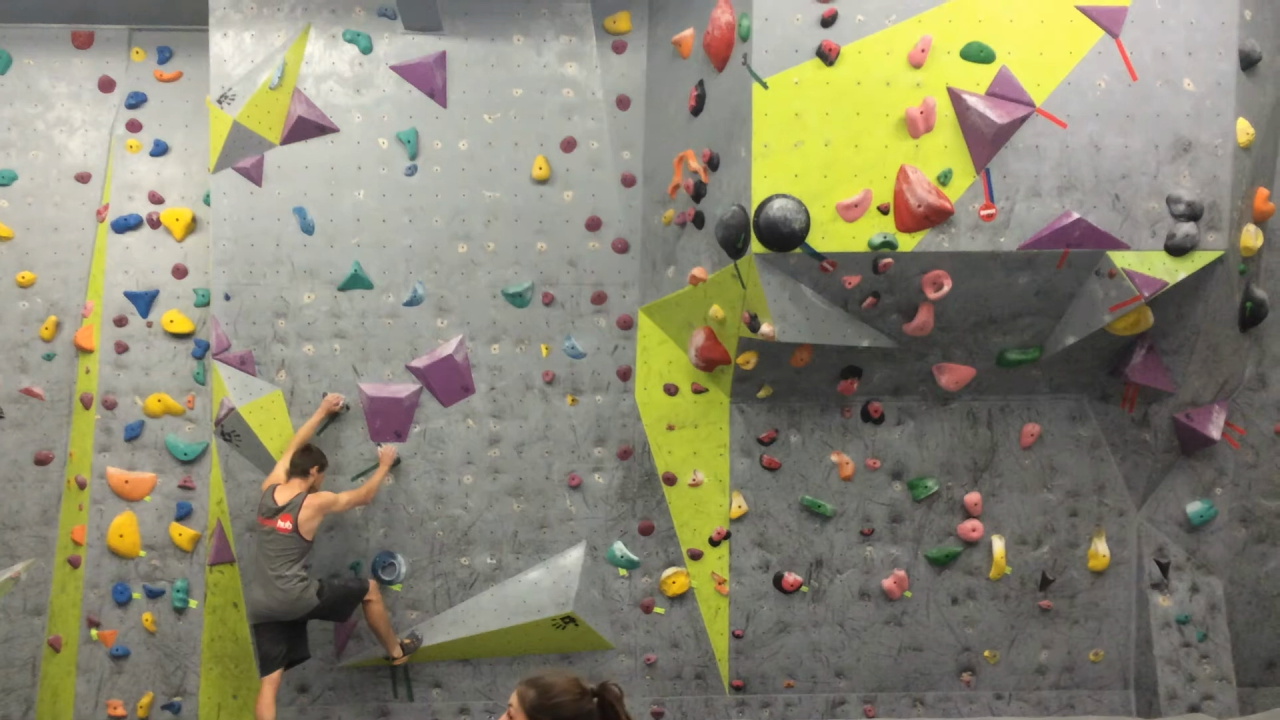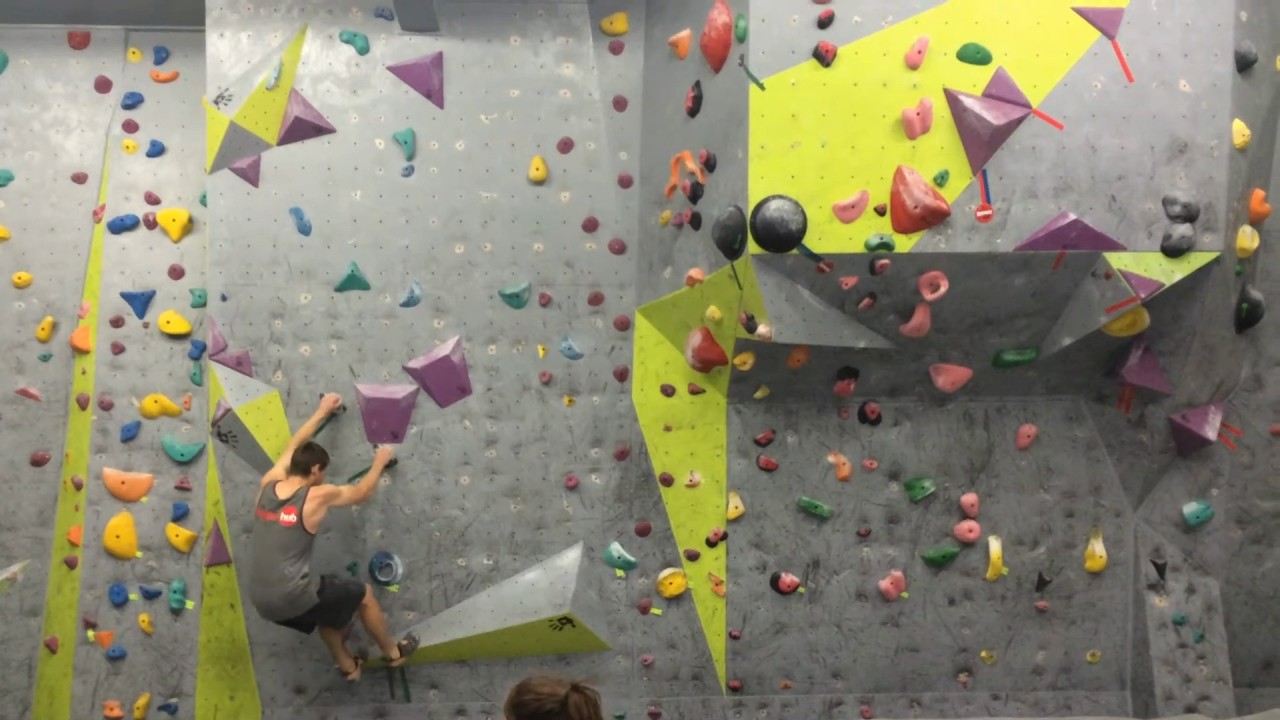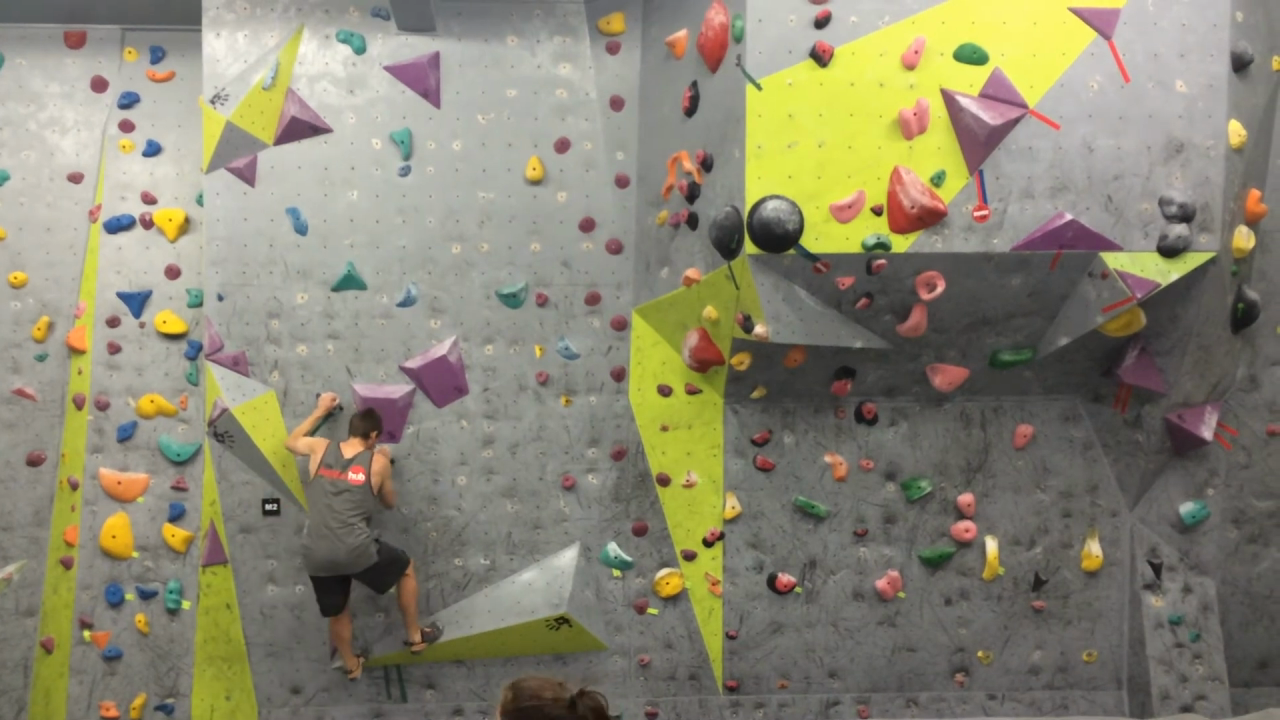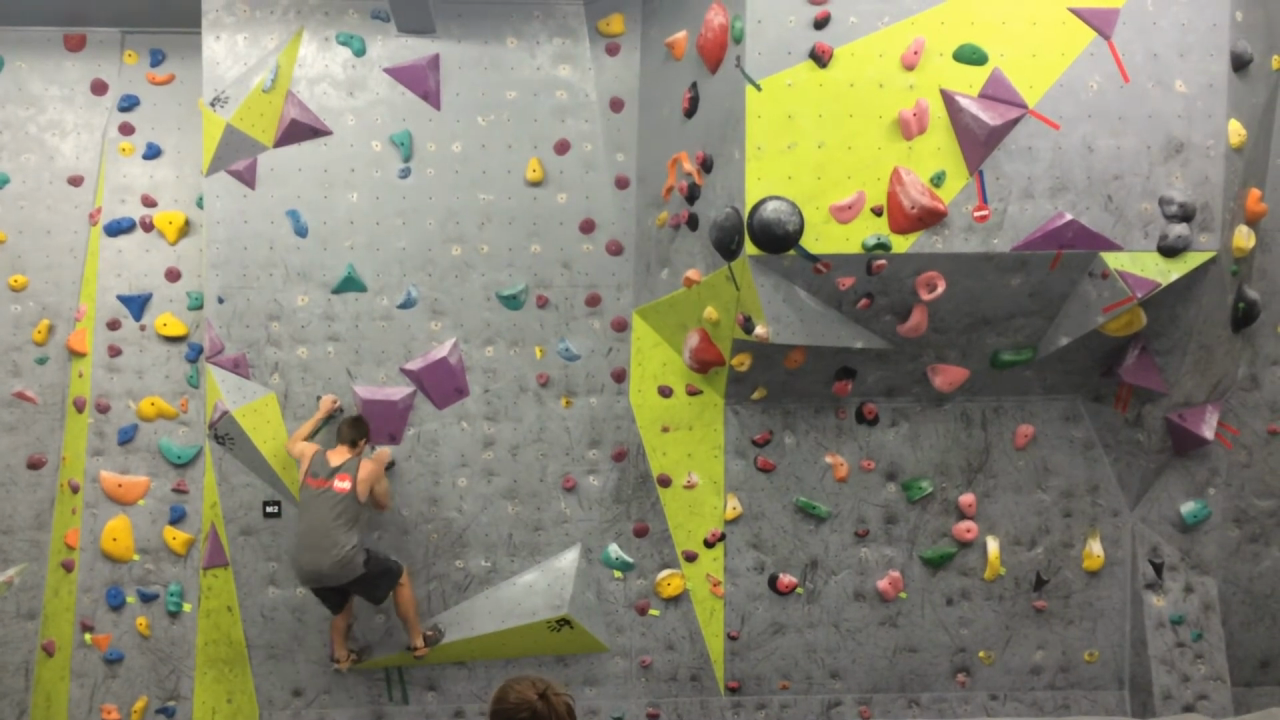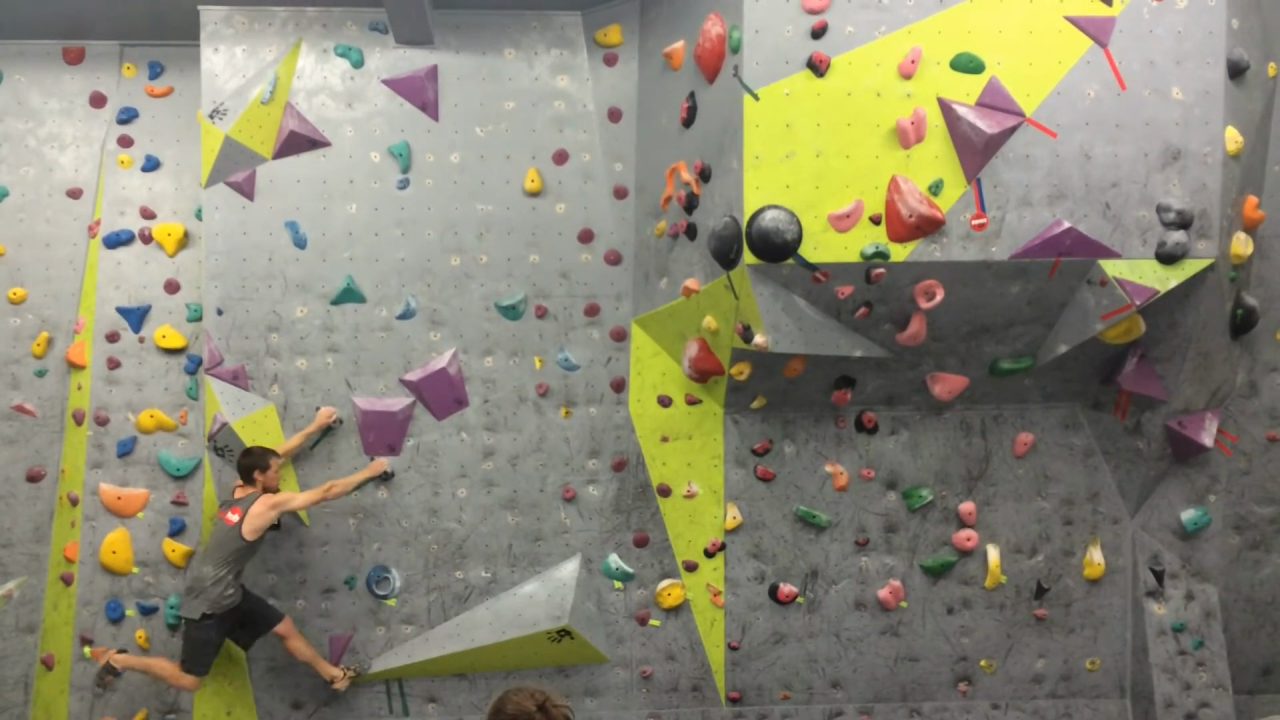
dt=1s
person 1, frame 1
left shoulder: (269, 488)
right shoulder: (316, 503)
left elbow: (293, 449)
right elbow: (364, 496)
left wrist: (322, 412)
right wrist: (384, 464)
left hip: (260, 605)
right hip: (295, 598)
left knee: (270, 681)
right knee: (369, 590)
right ankle: (395, 650)
person 1, frame 2
left shoulder: (268, 484)
right shoulder: (317, 496)
left elbow: (294, 448)
right elbow: (362, 492)
left wrist: (322, 412)
right wrist: (379, 462)
left hip: (261, 599)
right hip: (292, 596)
left knee: (327, 607)
right knee: (364, 595)
left ankle: (347, 665)
right ankle: (393, 652)
person 1, frame 3
left shoulder: (320, 449)
right shoulder: (378, 462)
left elbow: (291, 441)
right elbow: (389, 502)
left wrist: (321, 411)
left hip: (315, 555)
right hip: (355, 550)
left knee: (337, 610)
right knee: (406, 569)
left ankle: (351, 665)
right ankle: (415, 636)
person 1, frame 4
left shoulder: (310, 455)
right shoulder: (368, 467)
left elbow: (292, 443)
right elbow: (383, 503)
left wrist: (321, 414)
left hip: (305, 566)
right hip: (342, 562)
left knee: (342, 603)
right knee: (399, 578)
left ankle: (340, 655)
right ankle: (417, 641)
person 1, frame 5
left shoulder: (240, 489)
right shoulder: (269, 503)
left elbow: (277, 454)
right elbow: (327, 492)
left wrist: (314, 428)
right wrist: (369, 472)
left hip: (229, 593)
right hip: (208, 601)
left knee: (286, 628)
right knee: (189, 680)
left ankle: (334, 674)
right ankle: (118, 659)
